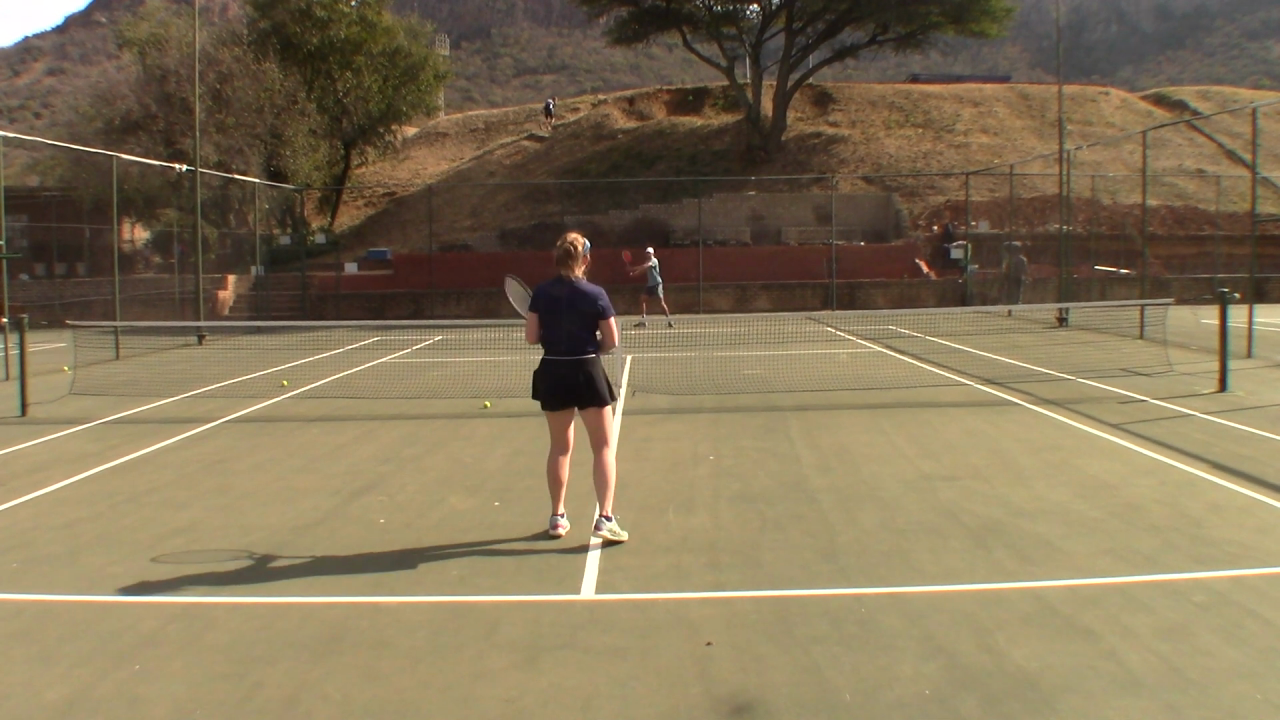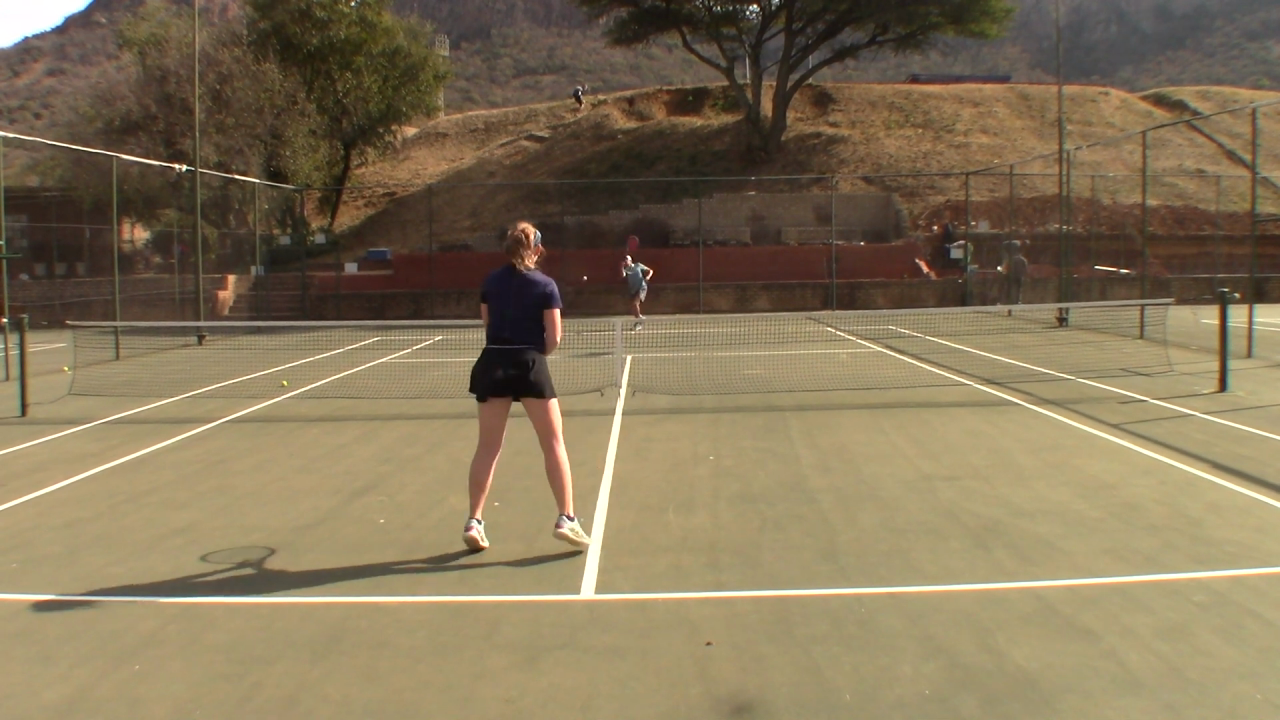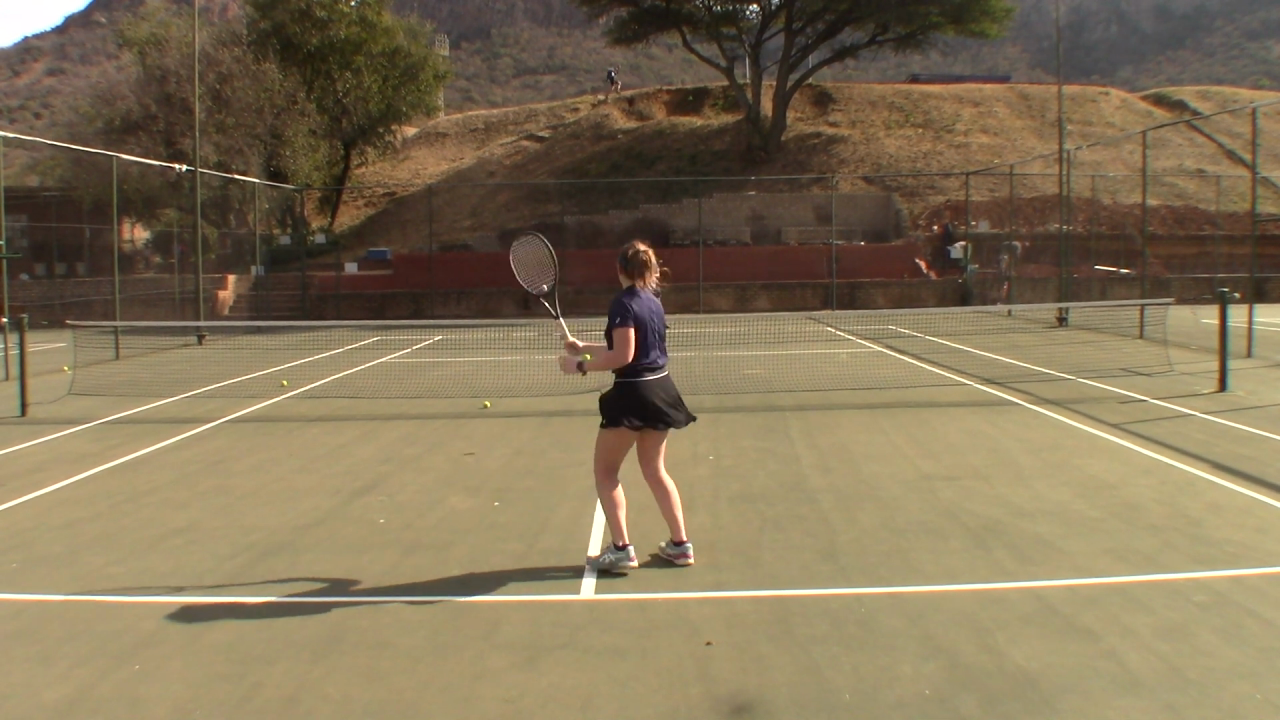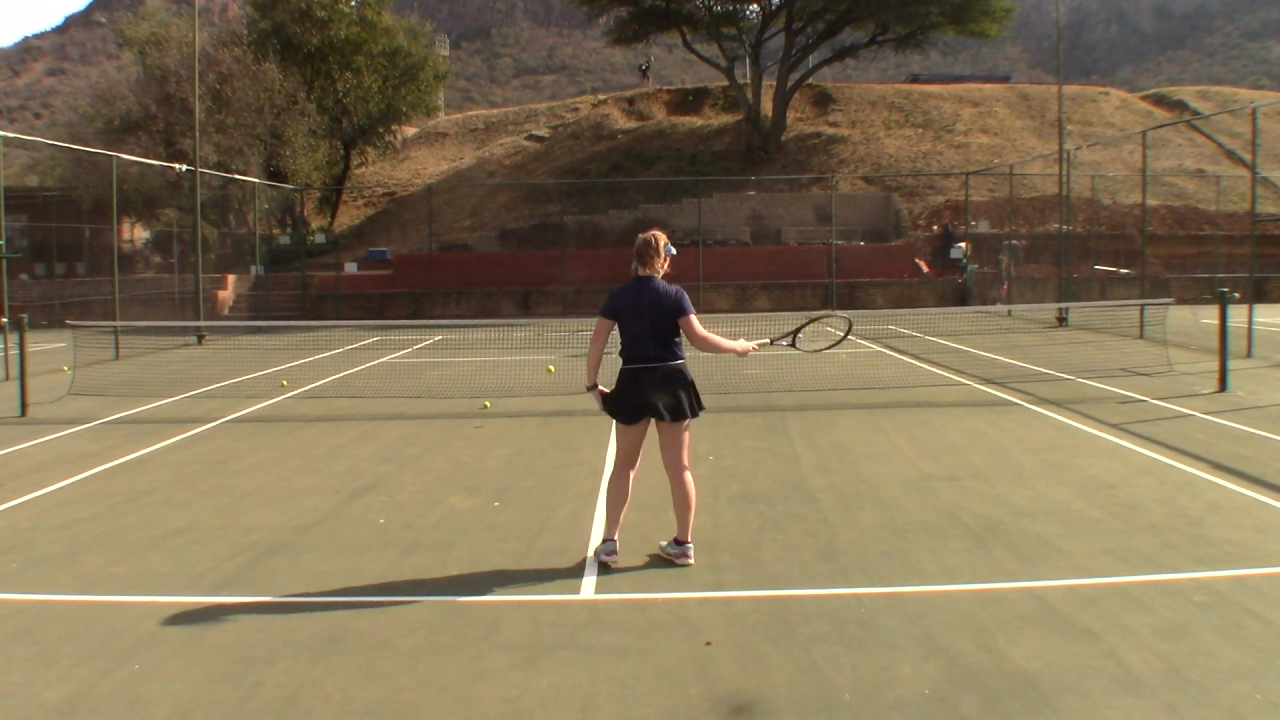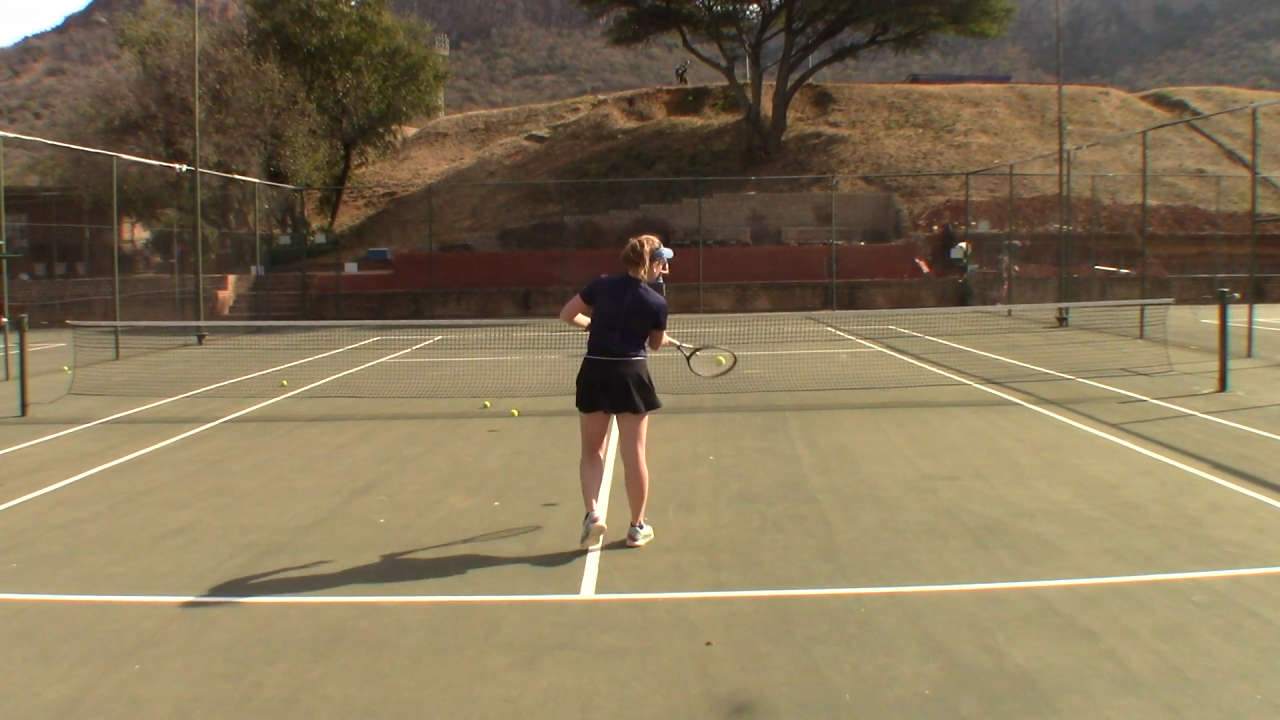
dt=1s
person 1, frame 1
left shoulder: (541, 292)
right shoulder: (595, 295)
left elbow: (531, 337)
right elbow: (611, 342)
left hip: (552, 374)
right hip: (585, 374)
left knee: (560, 447)
right knee: (604, 448)
left ankle: (557, 517)
right ankle: (605, 519)
person 1, frame 2
left shoulder: (492, 280)
right shoulder: (545, 285)
left elbow: (487, 324)
right elbow: (554, 337)
left hip: (492, 363)
right hip: (530, 365)
left knee: (487, 448)
right knee: (553, 446)
left ankle: (475, 523)
right ankle: (567, 519)
person 1, frame 3
left shoulder: (622, 305)
right shoulder: (654, 303)
left elbow: (623, 356)
left wrist: (581, 364)
right wrist: (585, 347)
left hip: (631, 395)
right hip: (660, 391)
left knee: (605, 472)
right knee: (655, 471)
left ankle: (621, 548)
right ankle: (681, 543)
person 1, frame 4
left shoulder: (618, 296)
right shoulder: (673, 294)
left elbow: (598, 344)
right elbow: (699, 338)
left wrist: (593, 384)
right wrist: (738, 348)
left hip: (632, 383)
right hip: (672, 383)
left knee: (624, 466)
right knee: (679, 466)
left ankle: (609, 542)
right ankle: (683, 544)
person 1, frame 5
left shoulder: (602, 285)
right shoulder: (657, 302)
left elbow: (566, 315)
right wrist: (663, 339)
left hip: (595, 373)
right hip: (632, 376)
left knee: (592, 450)
right knee: (634, 454)
left ankle: (592, 512)
right ankle: (637, 526)
